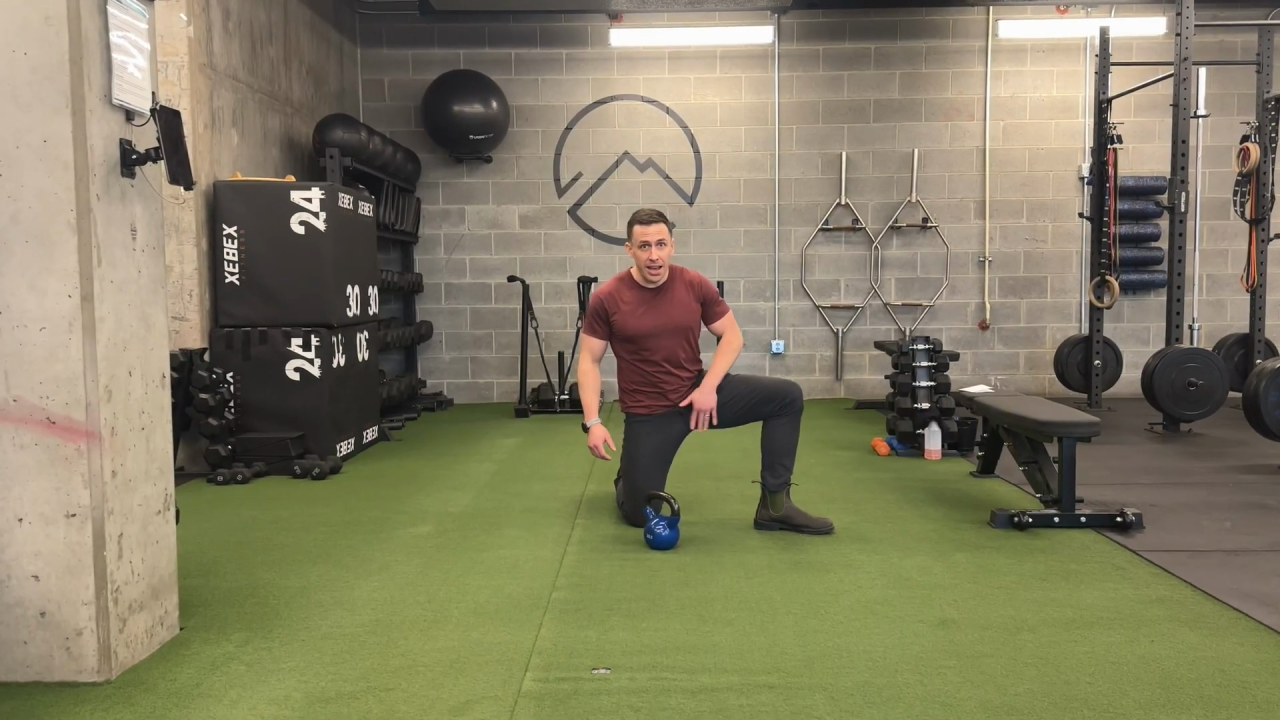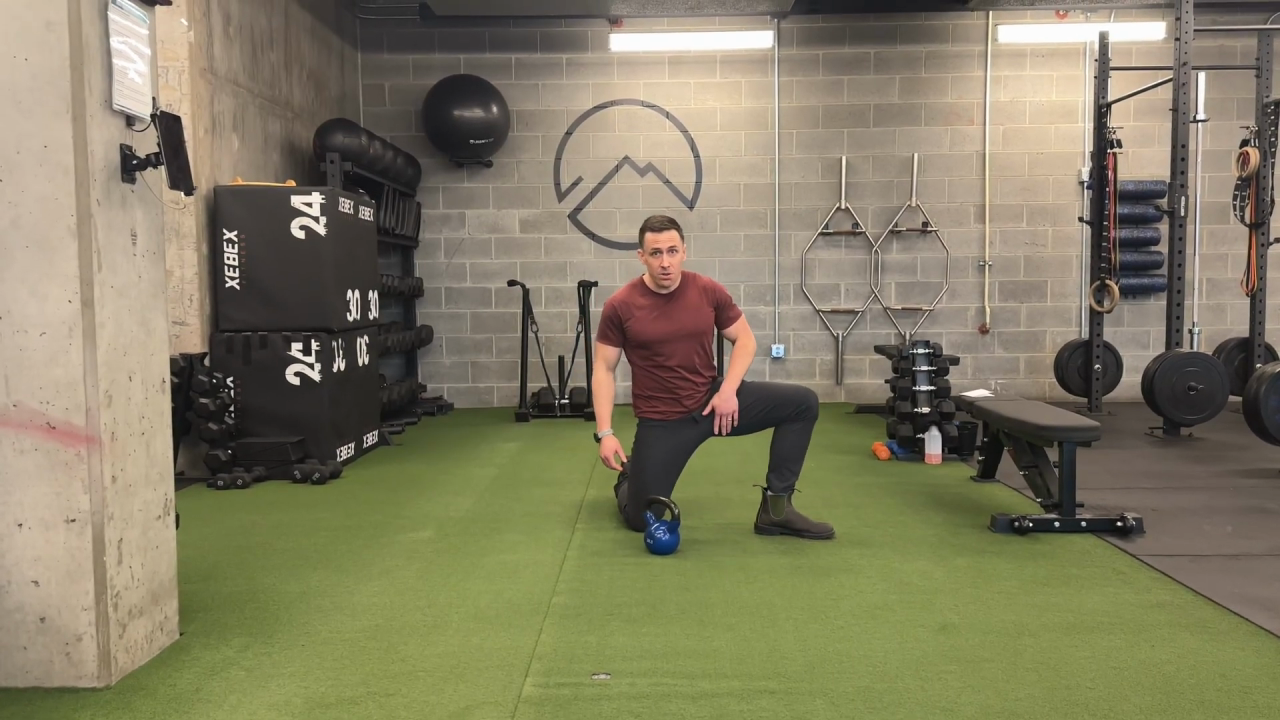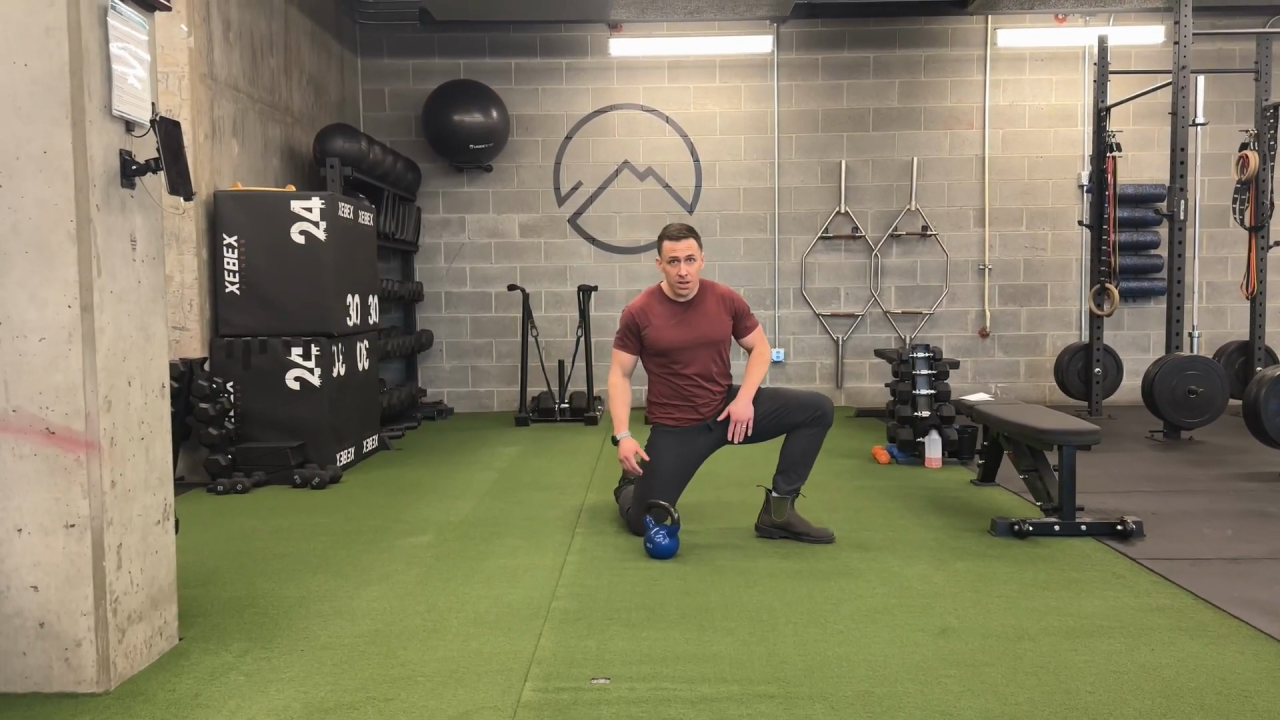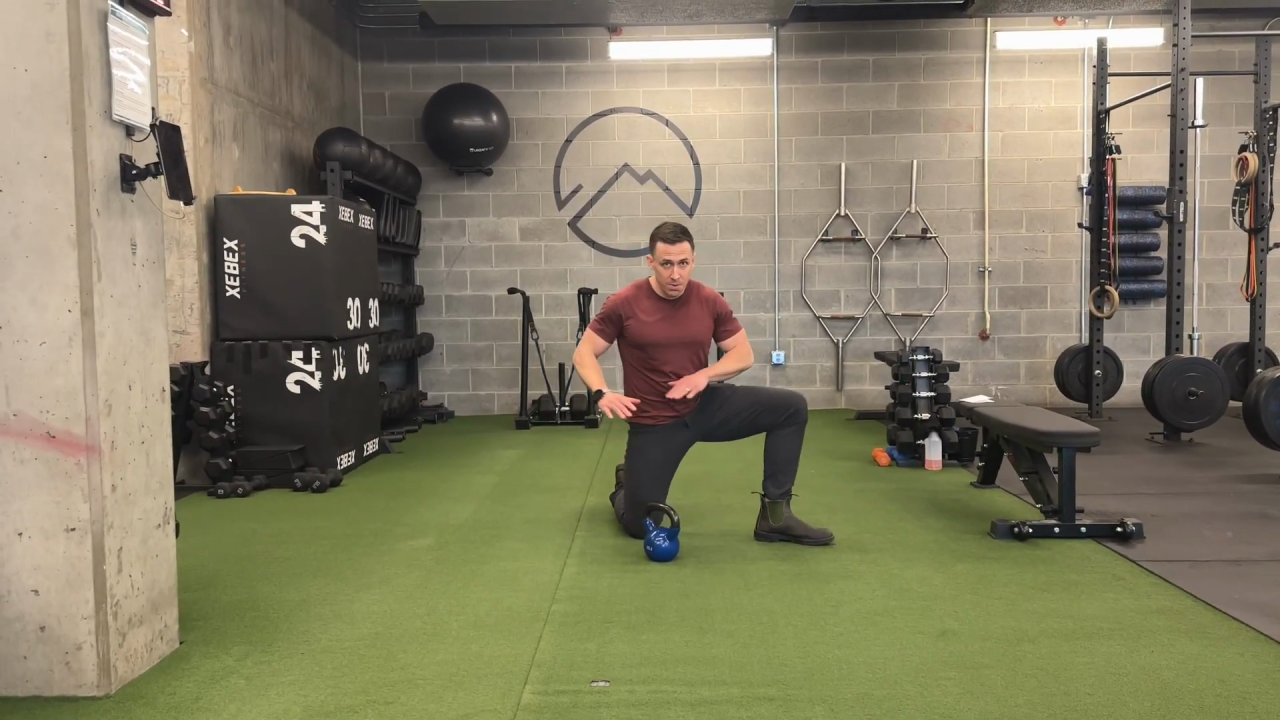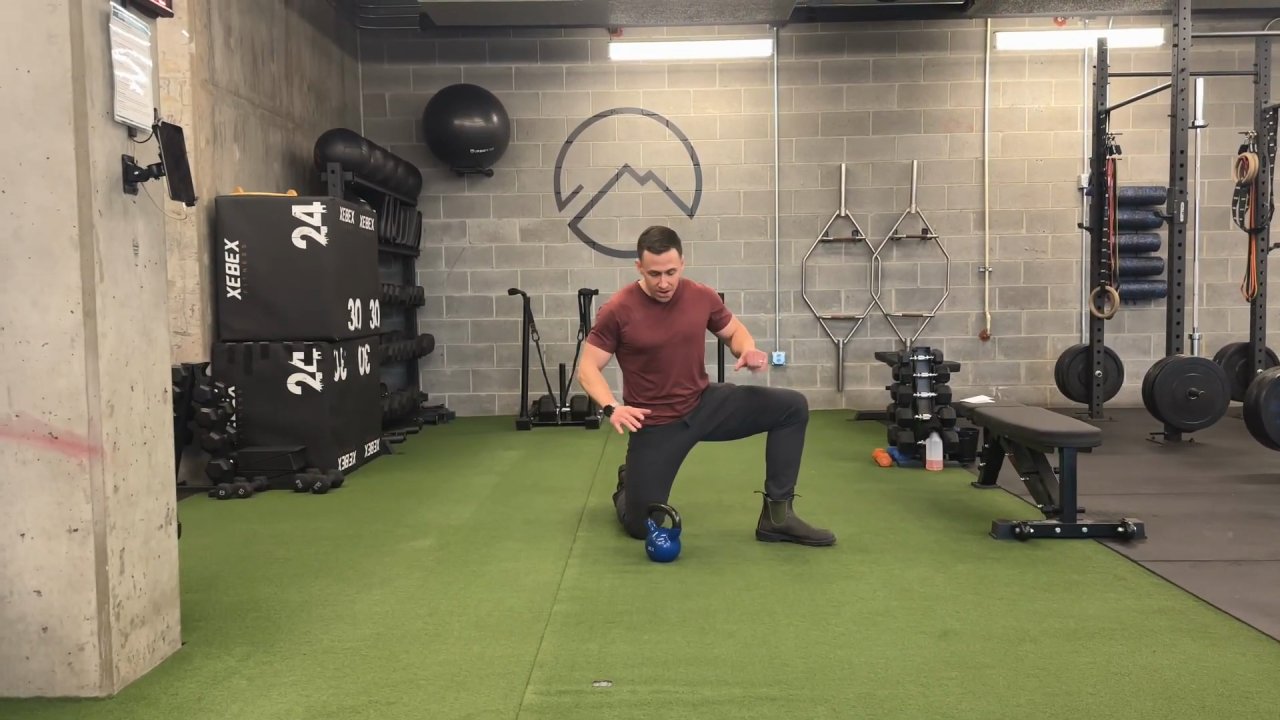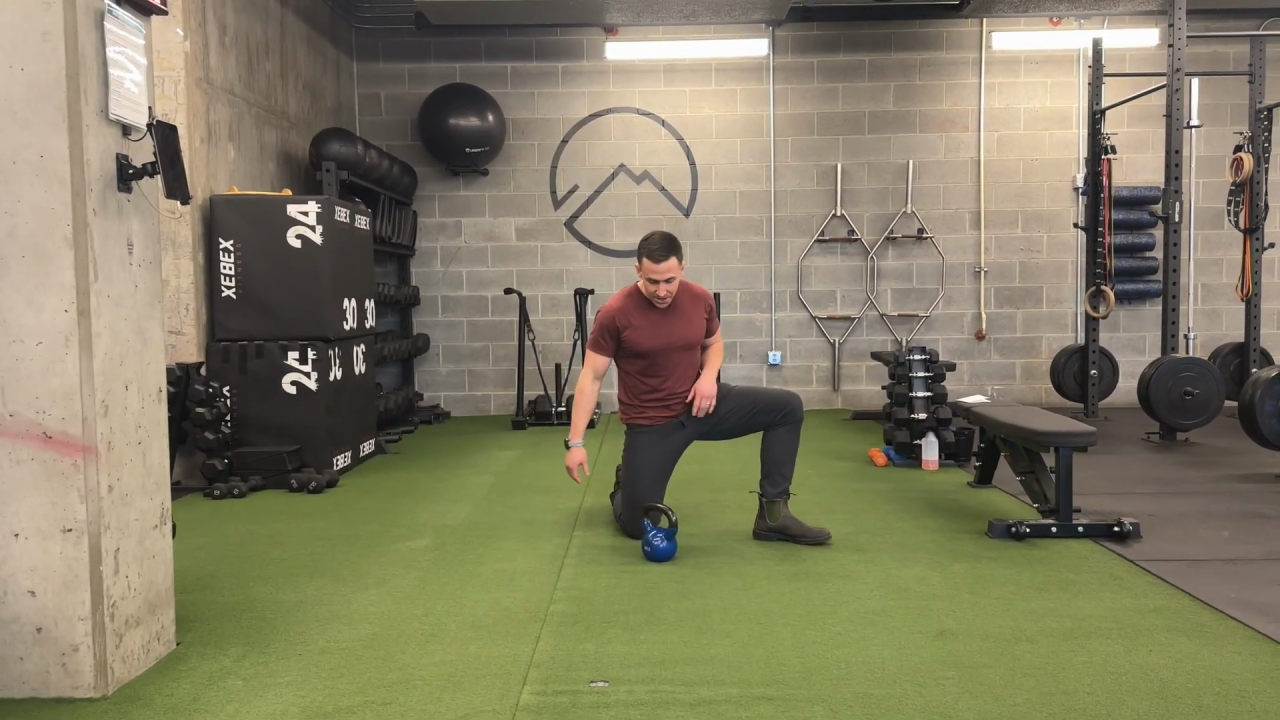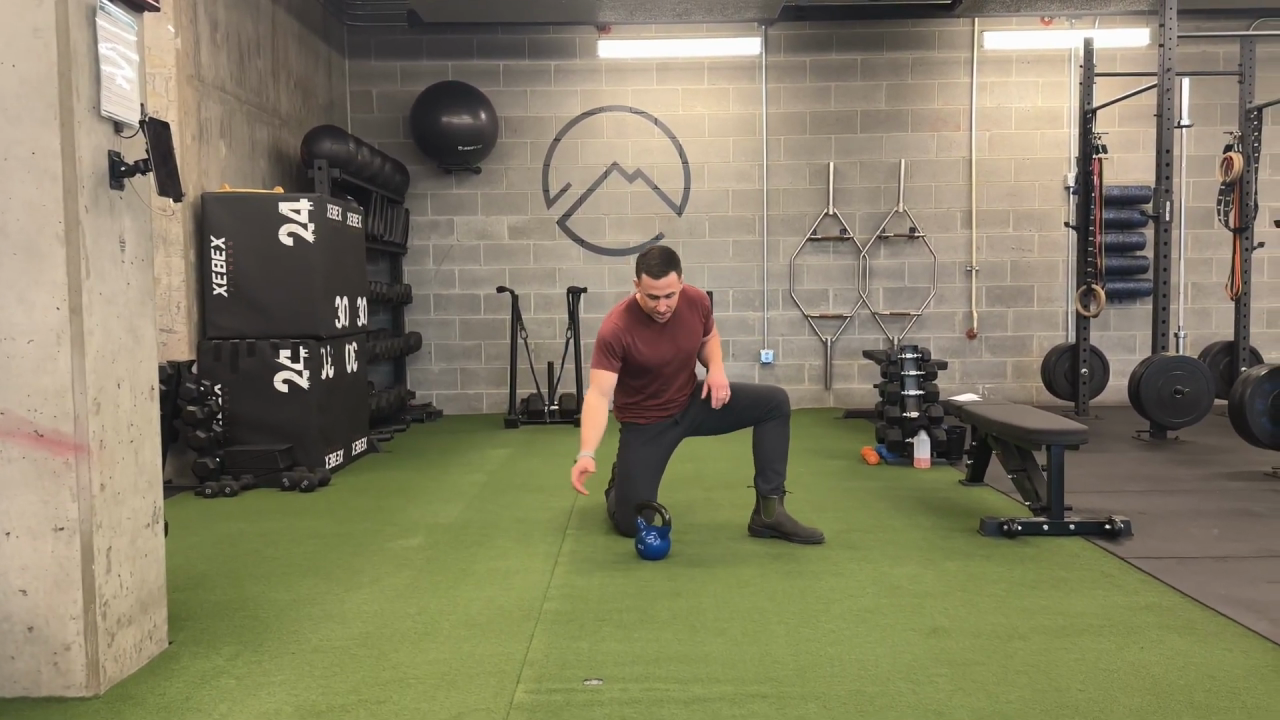
dt=0.4s
person 1, frame 1
left shoulder: (695, 285)
right shoulder: (607, 298)
left elbow: (732, 336)
right elbow: (589, 362)
left wrist: (708, 386)
right wrist: (592, 423)
left hip: (696, 394)
right hip: (648, 412)
left knee: (787, 396)
right knee: (640, 514)
left ankle: (775, 503)
right ankle: (627, 474)
person 1, frame 2
left shoulder: (708, 291)
right shoulder: (620, 306)
left elbow: (745, 340)
right elbow: (604, 370)
left wrist: (728, 390)
right wrist: (605, 433)
left hip: (713, 399)
right hip: (662, 419)
left knee: (803, 402)
right knee: (642, 519)
left ankle: (776, 507)
right ankle: (630, 478)
person 1, frame 3
left shoulder: (726, 299)
right shoulder: (638, 312)
left elbow: (760, 349)
right elbow: (620, 375)
left wrist: (745, 398)
right wrist: (622, 436)
left hip: (727, 408)
right hip: (675, 426)
left knee: (818, 409)
right knee: (644, 522)
left ankle: (778, 509)
right ankle: (629, 487)
person 1, frame 4
left shoulder: (710, 301)
right shoulder: (623, 304)
left elbow: (743, 354)
right elbow: (584, 354)
left wrist: (704, 375)
right wrist: (602, 392)
left hip: (704, 406)
right hip: (653, 423)
left knee: (791, 407)
right knee: (639, 525)
left ankle: (775, 513)
right ankle: (624, 489)
person 1, frame 5
left shoulder: (701, 296)
right shoulder: (617, 310)
left elbow: (734, 331)
right elbow: (588, 368)
left wrist: (748, 351)
right wrist: (612, 407)
left hip: (704, 404)
right hip: (656, 424)
left knee: (792, 407)
right knee: (641, 526)
left ankle: (777, 513)
right ankle: (627, 488)
person 1, frame 6
left shoulder: (700, 299)
right shoulder: (615, 313)
right elbow: (591, 377)
left wrist: (709, 375)
right wrist: (575, 443)
left hip: (698, 405)
right hip: (650, 423)
left knee: (788, 407)
right knee: (637, 525)
left ankle: (773, 513)
right ankle: (625, 486)
person 1, frame 7
left shoulder: (697, 301)
right shoulder: (616, 329)
right elbow: (598, 395)
left wrist: (717, 368)
right wrist: (586, 455)
left hip: (693, 402)
right hip: (645, 422)
left knee: (774, 402)
right knee: (631, 523)
left ankle: (768, 511)
right ankle: (620, 484)
